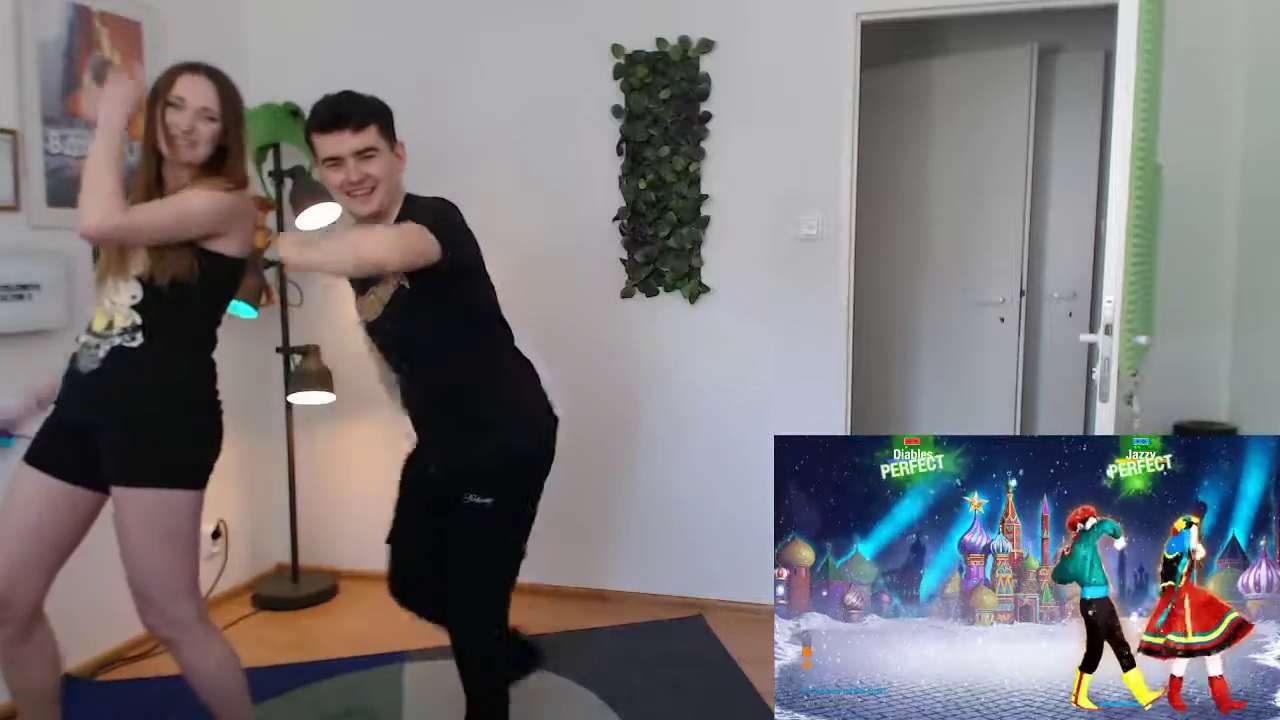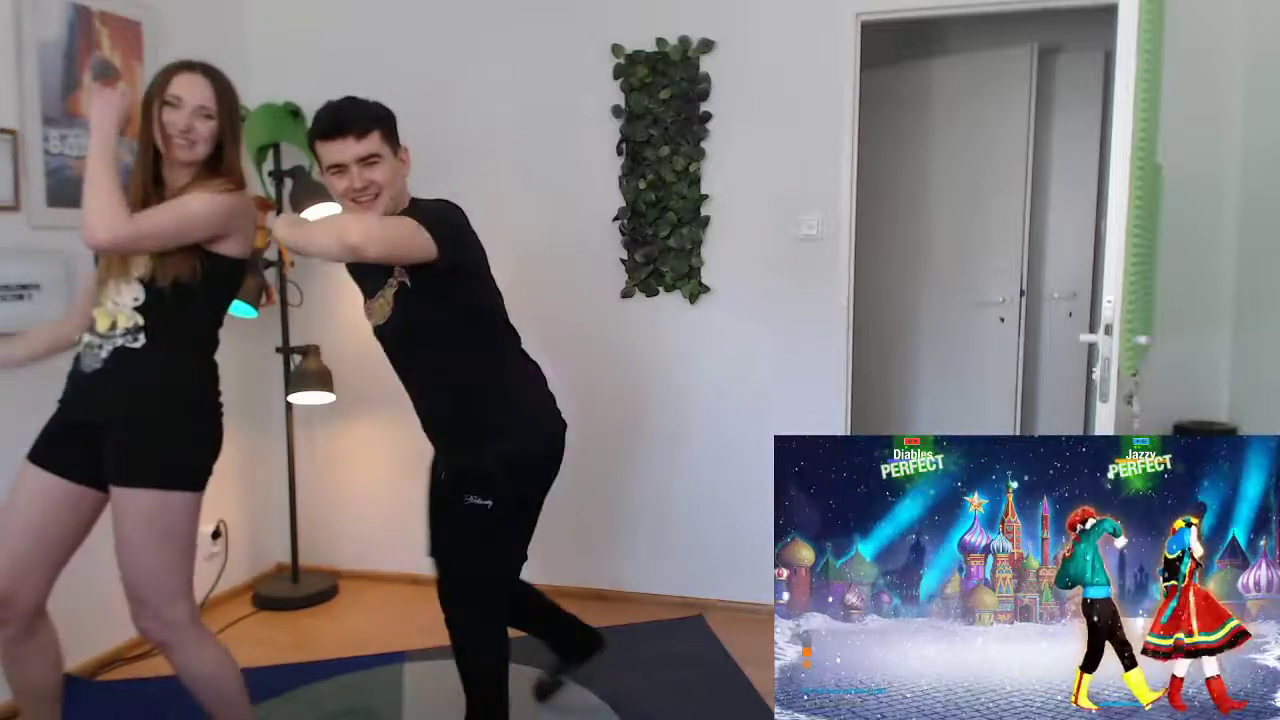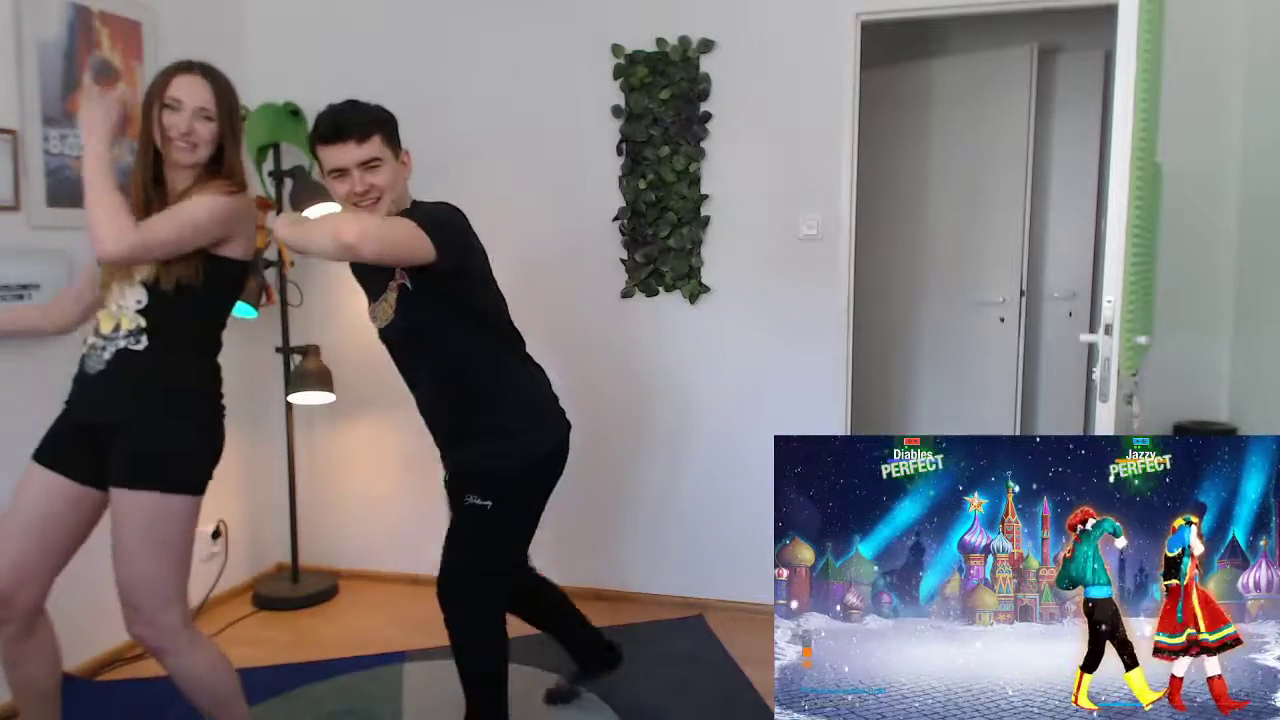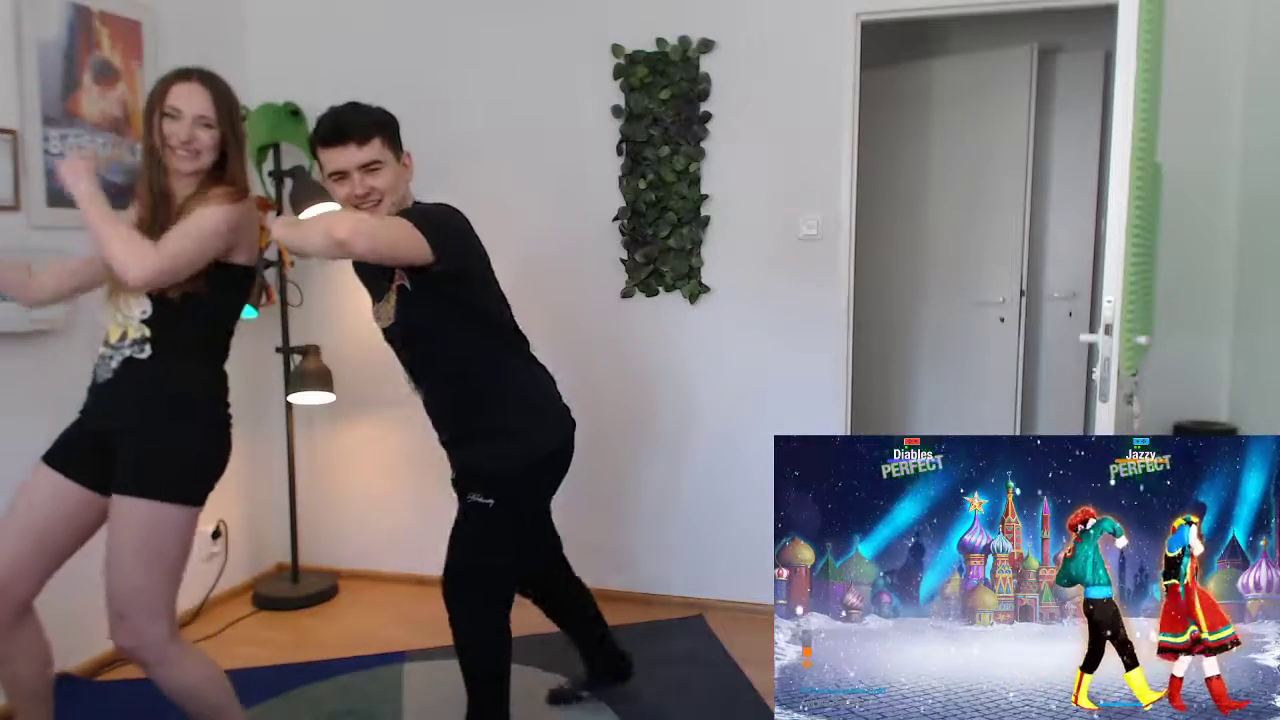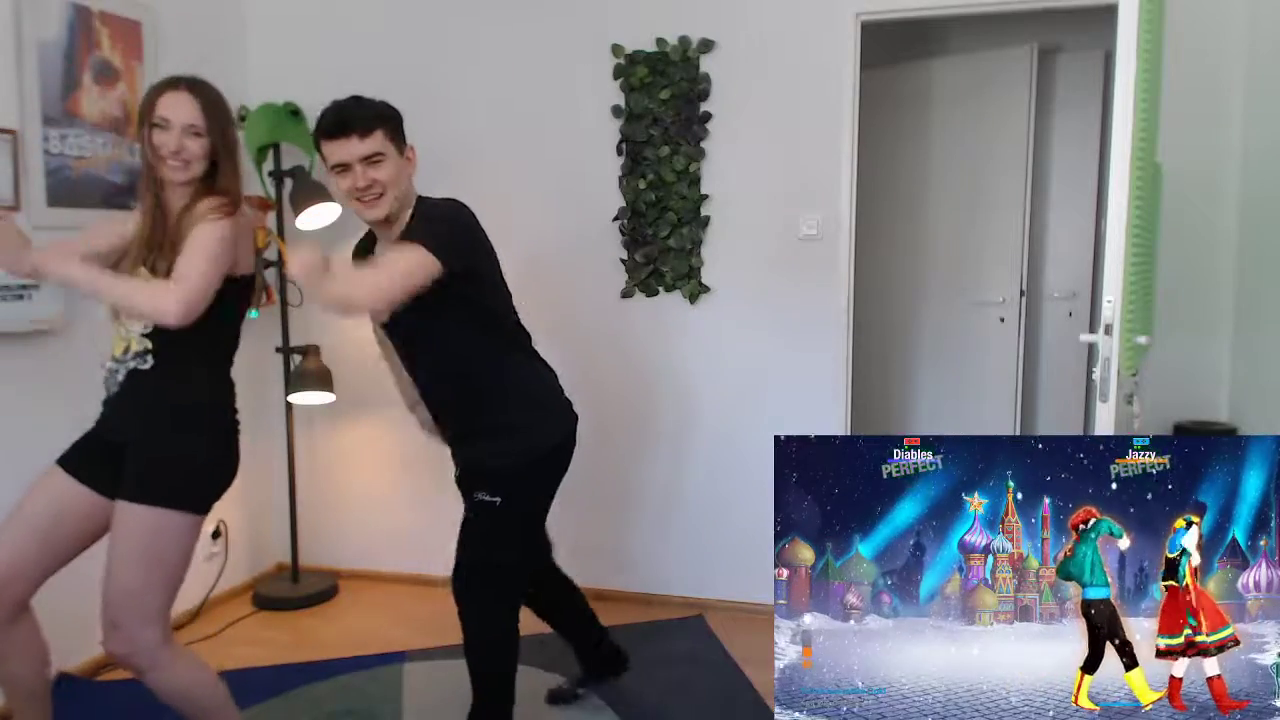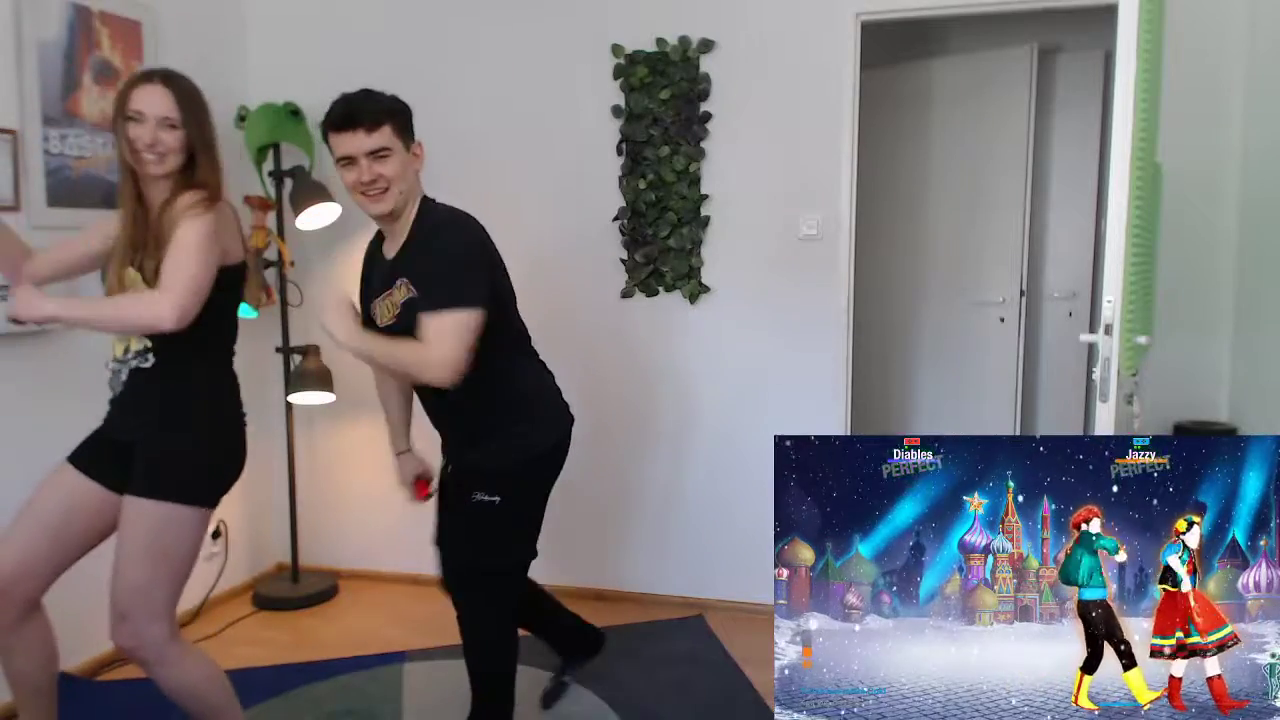
dt=0.1s
person 1, frame 1
left shoulder: (224, 203)
right shoulder: (145, 202)
left elbow: (98, 221)
left wrist: (109, 121)
left hip: (164, 414)
right hip: (85, 408)
left knee: (171, 616)
person 1, frame 2
left shoulder: (225, 204)
right shoulder: (144, 202)
left elbow: (105, 231)
right elbow: (86, 318)
left wrist: (102, 129)
left hip: (165, 415)
right hip: (86, 408)
left knee: (164, 619)
person 1, frame 3
left shoulder: (226, 203)
right shoulder: (141, 206)
left elbow: (116, 247)
right elbow: (66, 310)
left wrist: (95, 138)
left hip: (170, 419)
right hip: (94, 409)
left knee: (157, 625)
person 1, frame 4
left shoulder: (229, 211)
right shoulder: (145, 216)
left elbow: (141, 271)
left wrist: (84, 189)
left hip: (176, 427)
right hip: (106, 418)
left knee: (141, 636)
person 1, frame 5
left shoulder: (220, 219)
right shoulder: (149, 222)
left elbow: (174, 306)
left wrist: (75, 268)
left hip: (187, 438)
right hip: (122, 429)
left knee: (133, 640)
person 1, frame 6
left shoulder: (203, 211)
right shoulder: (133, 221)
left elbow: (171, 312)
left hip: (192, 432)
right hip: (130, 426)
left knee: (141, 634)
person 2, frame 1
left shoulder: (435, 219)
right shoulder: (349, 249)
left elbow: (380, 252)
left wrist: (291, 245)
left hip: (508, 441)
right hip: (442, 448)
left knee: (472, 590)
right knee: (414, 583)
right ankle: (506, 654)
person 2, frame 2
left shoulder: (441, 221)
right shoulder: (368, 259)
left elbow: (356, 239)
left wrist: (283, 228)
left hip: (517, 446)
right hip: (457, 452)
left knee: (477, 591)
right knee: (460, 586)
right ankle: (574, 639)
person 2, frame 3
left shoulder: (441, 226)
right shoulder: (370, 262)
left elbow: (352, 236)
left wrist: (286, 227)
left hip: (520, 444)
right hip: (472, 450)
left knee: (466, 591)
right knee: (501, 577)
right ankle: (595, 654)
person 2, frame 4
left shoulder: (442, 227)
right shoulder: (373, 260)
left elbow: (346, 234)
left wrist: (285, 229)
left hip: (524, 443)
right hip: (479, 449)
left knee: (470, 589)
right knee: (530, 568)
right ankle: (607, 662)
person 2, frame 5
left shoulder: (447, 224)
right shoulder: (369, 253)
left elbow: (360, 295)
left wrist: (309, 271)
right wrist: (444, 423)
left hip: (528, 439)
right hip: (478, 446)
left knee: (483, 585)
right knee: (519, 569)
right ankle: (601, 657)
person 2, frame 6
left shoulder: (452, 238)
right shoulder: (374, 256)
left elbow: (442, 364)
left wrist: (349, 338)
right wrist: (401, 446)
left hip: (524, 441)
right hip: (470, 448)
left knee: (480, 586)
right knee: (463, 574)
right ankle: (576, 639)
person 3, frame 1
left shoulder: (1068, 553)
right shoulder: (1082, 540)
left elbow: (1057, 577)
right elbow: (1105, 524)
right wrist: (1118, 537)
left hip: (1102, 602)
right hip: (1093, 603)
left knee: (1122, 648)
right knee: (1094, 651)
left ankle: (1144, 695)
right ankle: (1079, 696)
person 3, frame 2
left shoulder: (1069, 555)
right shoulder: (1083, 540)
left elbow: (1061, 583)
right elbow: (1105, 524)
right wrist: (1119, 536)
left hip: (1103, 602)
right hip: (1096, 603)
left knee: (1124, 648)
right knee: (1095, 651)
left ankle: (1144, 695)
right ankle: (1079, 696)
person 3, frame 3
left shoulder: (1069, 556)
right shoulder: (1084, 540)
left elbow: (1062, 583)
right elbow: (1105, 523)
right wrist: (1119, 536)
left hip: (1105, 602)
right hip: (1097, 602)
left knee: (1125, 648)
right knee: (1095, 651)
left ankle: (1145, 695)
right ankle: (1079, 696)
person 3, frame 4
left shoulder: (1070, 555)
right shoulder: (1084, 540)
left elbow: (1061, 580)
right elbow: (1105, 523)
right wrist: (1119, 535)
left hip: (1105, 602)
right hip: (1097, 603)
left knee: (1125, 647)
right knee: (1095, 651)
left ankle: (1145, 695)
right ankle: (1079, 697)
person 3, frame 5
left shoulder: (1072, 551)
right shoulder: (1084, 538)
left elbow: (1061, 573)
right elbow: (1104, 524)
right wrist: (1121, 536)
left hip: (1104, 603)
right hip: (1094, 604)
left knee: (1124, 647)
right knee: (1096, 652)
left ankle: (1144, 695)
right ankle: (1079, 697)
person 3, frame 6
left shoulder: (1074, 550)
right shoulder: (1084, 539)
left elbow: (1064, 577)
right elbow: (1102, 541)
right wrist: (1118, 551)
left hip: (1100, 603)
right hip: (1090, 605)
left knee: (1123, 647)
right knee: (1095, 653)
left ankle: (1142, 694)
right ankle: (1079, 697)
person 4, frame 1
left shoulder: (1187, 554)
right shoulder: (1172, 546)
right elbow: (1186, 536)
right wrist: (1199, 549)
left hip: (1195, 601)
right hip: (1179, 604)
left knee: (1209, 646)
right knee: (1185, 651)
left ankle: (1222, 699)
right ankle: (1174, 695)
person 4, frame 2
left shoulder: (1187, 554)
right shoulder: (1173, 545)
right elbow: (1185, 534)
right wrist: (1197, 548)
left hip: (1197, 601)
right hip: (1181, 604)
left knee: (1209, 648)
right knee: (1189, 651)
left ankle: (1221, 699)
right ankle: (1174, 695)
person 4, frame 3
left shoulder: (1187, 553)
right shoulder: (1174, 545)
right elbow: (1185, 531)
right wrist: (1197, 545)
left hip: (1195, 602)
right hip: (1182, 603)
left knee: (1208, 648)
right knee: (1190, 650)
left ankle: (1222, 700)
right ankle: (1174, 695)
person 4, frame 4
left shoulder: (1187, 552)
right shoulder: (1173, 545)
right elbow: (1183, 530)
right wrist: (1197, 545)
left hip: (1195, 602)
right hip: (1182, 604)
left knee: (1208, 647)
right knee: (1190, 649)
left ankle: (1222, 700)
right ankle: (1173, 694)
person 4, frame 5
left shoulder: (1187, 554)
right shoulder: (1177, 544)
right elbow: (1178, 535)
right wrist: (1194, 552)
left hip: (1195, 603)
right hip: (1180, 603)
left knee: (1209, 648)
right knee: (1191, 649)
left ankle: (1222, 700)
right ankle: (1174, 695)
person 4, frame 6
left shoulder: (1190, 555)
right shoulder: (1176, 547)
right elbow: (1168, 555)
right wrist: (1184, 576)
left hip: (1192, 604)
right hip: (1177, 605)
left knee: (1208, 648)
right knee: (1186, 651)
left ankle: (1222, 699)
right ankle: (1173, 695)
